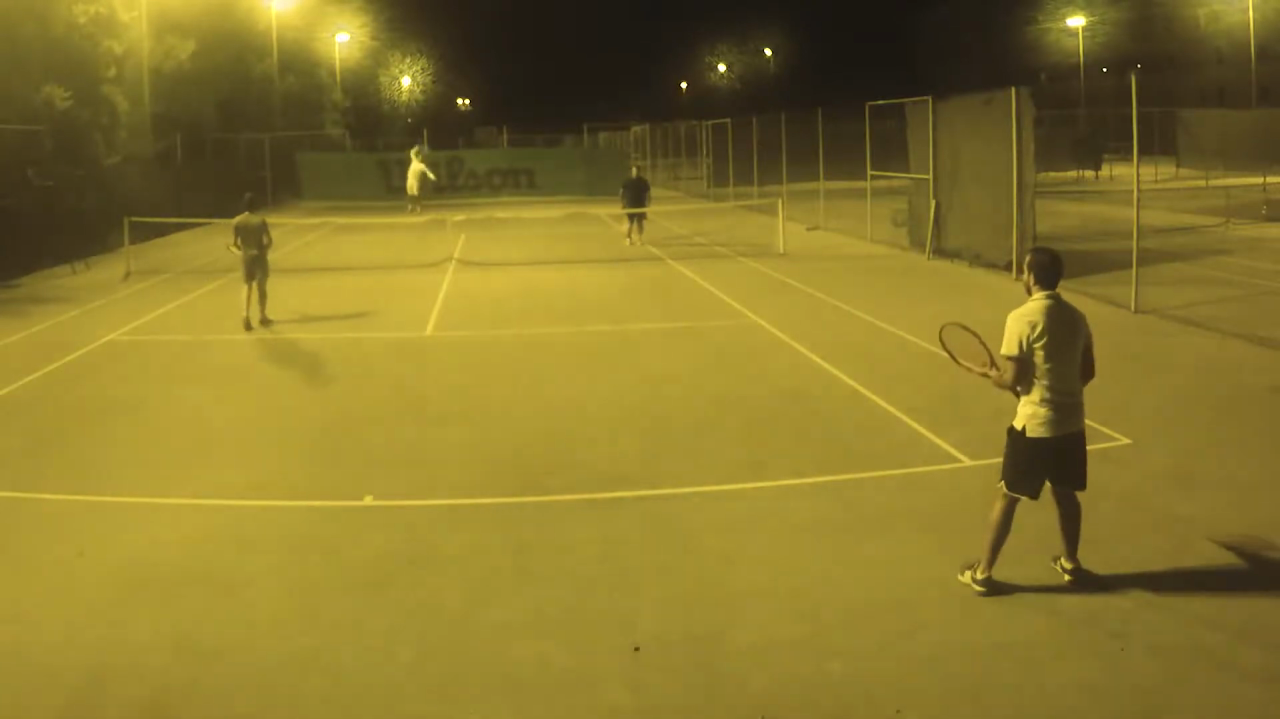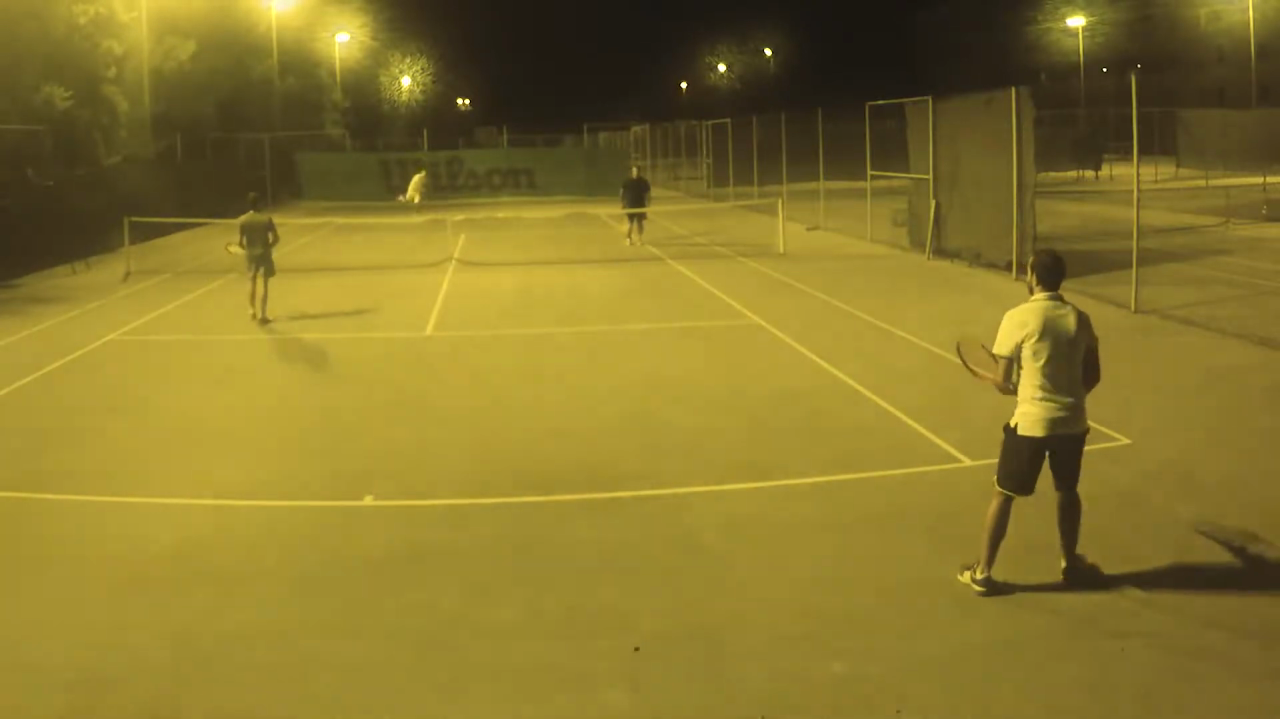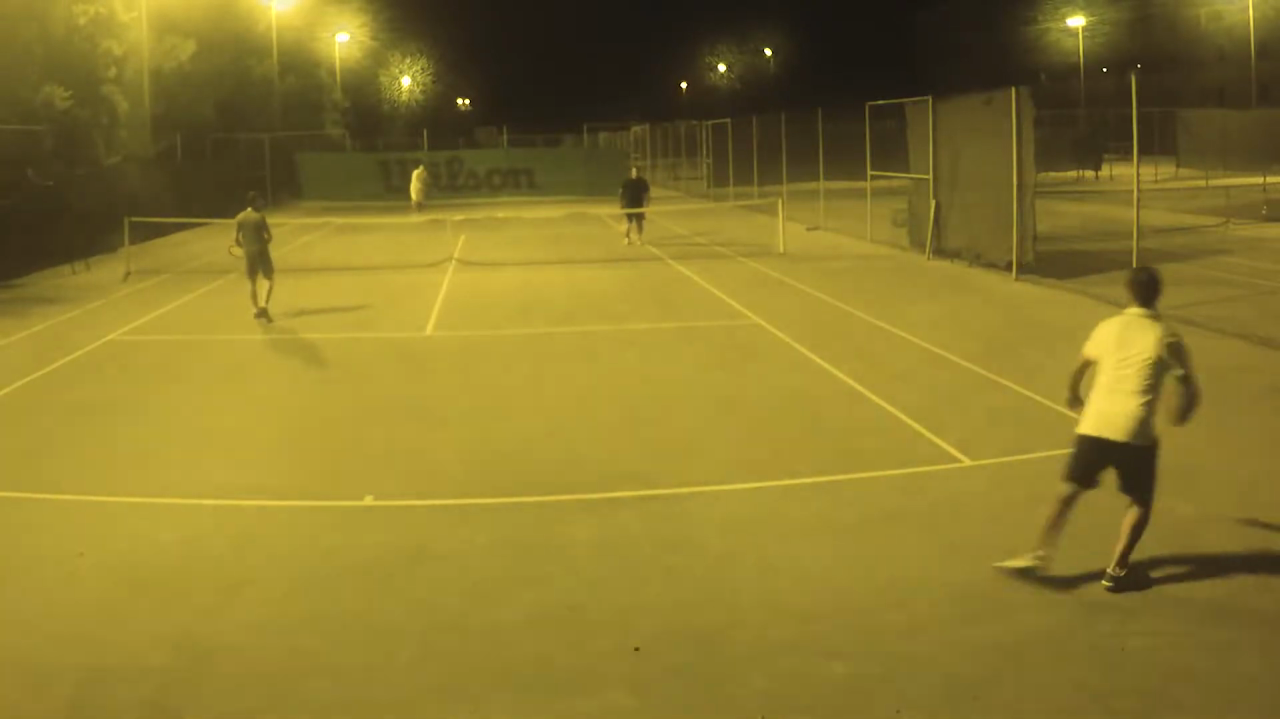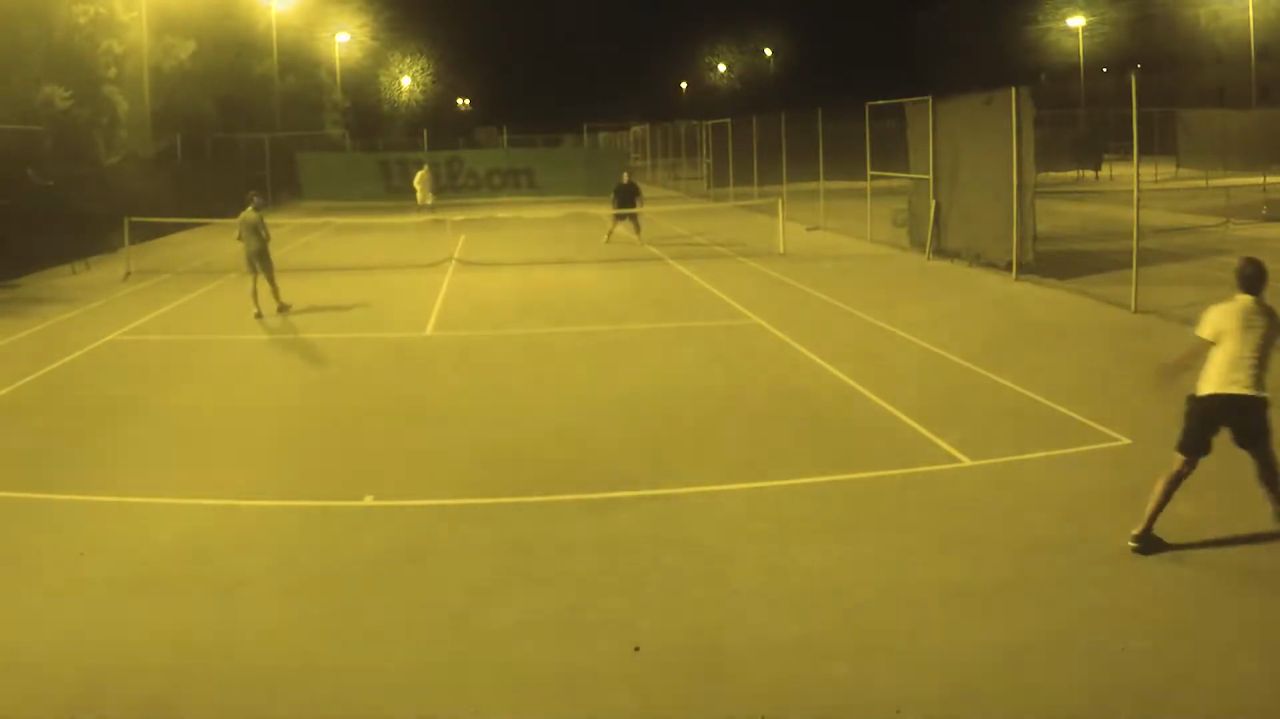
dt=0.4s
person 1, frame 1
left shoulder: (1022, 318)
right shoulder: (1076, 317)
left elbow: (1013, 380)
right elbow: (1088, 372)
left wrist: (995, 376)
left hip: (1035, 424)
right hip: (1071, 421)
left knee: (1008, 497)
right knee: (1065, 493)
left ankle: (982, 573)
right ankle: (1071, 563)
person 1, frame 2
left shoulder: (1017, 318)
right shoulder: (1080, 319)
left elbow: (1002, 381)
right elbow: (1093, 376)
left wrist: (1013, 389)
left hip: (1030, 423)
right hip: (1072, 422)
left knee: (1003, 495)
right knee: (1068, 491)
left ankle: (982, 572)
right ankle: (1071, 562)
person 1, frame 3
left shoulder: (1107, 328)
right shoulder: (1167, 338)
left elbow: (1079, 372)
right elbow: (1191, 396)
left wrist: (1073, 397)
right wrist: (1180, 416)
left hip: (1095, 426)
right hip: (1136, 433)
left knee: (1071, 492)
right knee: (1141, 501)
left ankle: (1039, 554)
right ankle: (1118, 569)
person 1, frame 4
left shoulder: (1220, 312)
left elbow: (1201, 350)
left wrist: (1173, 369)
left hip: (1209, 396)
right hip: (1249, 398)
left knee: (1183, 466)
left ankle: (1143, 531)
